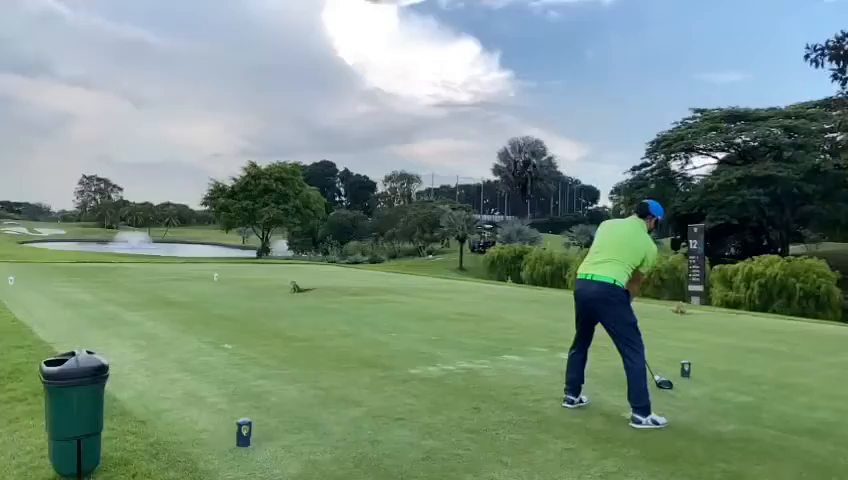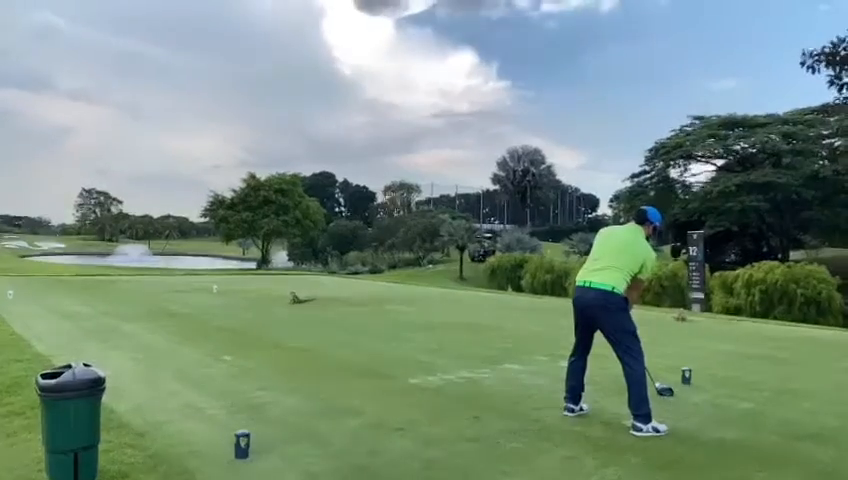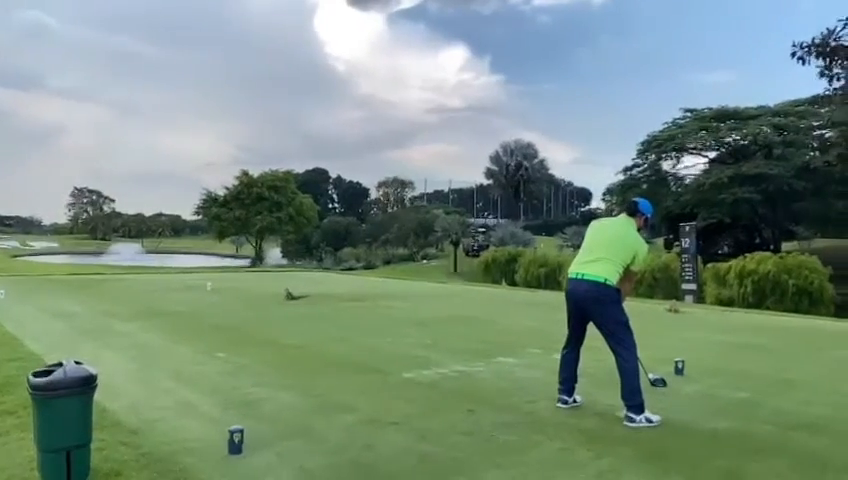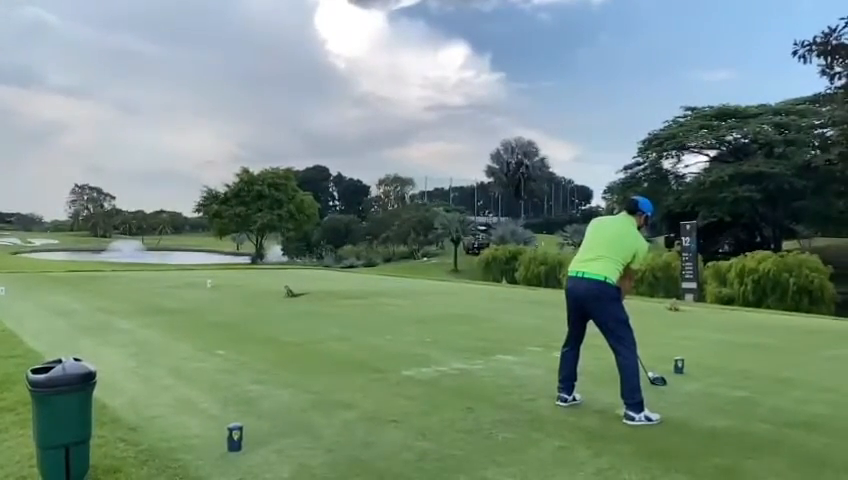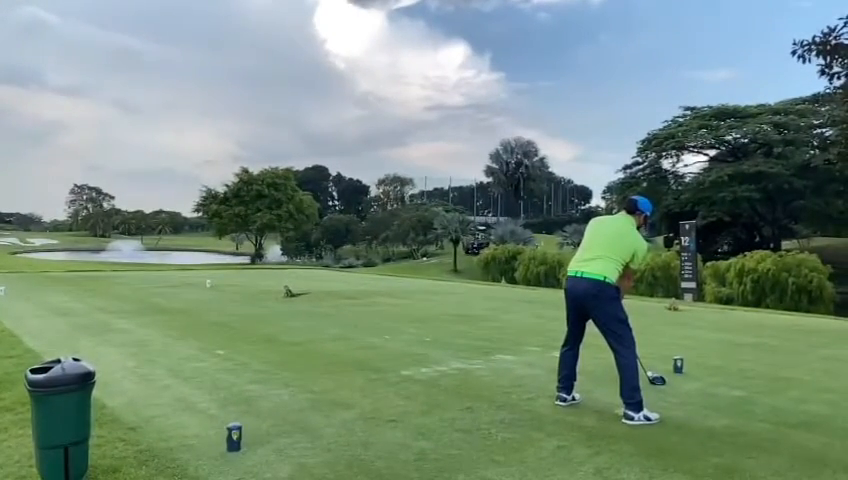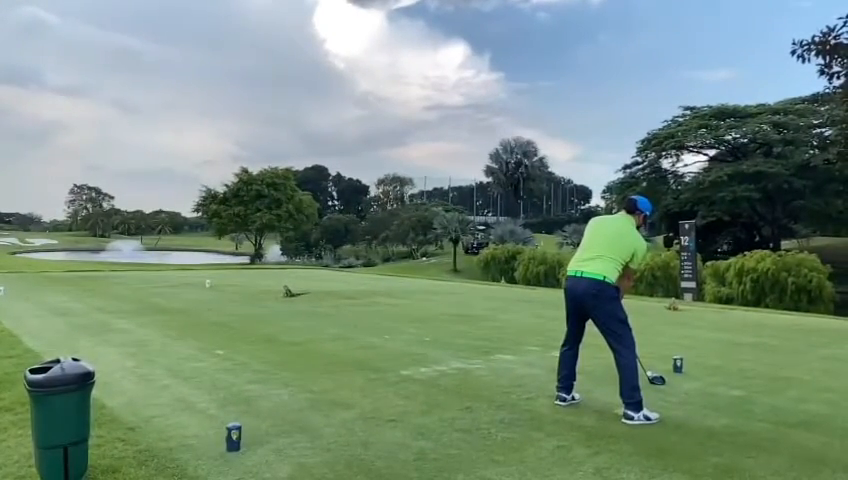
dt=0.4s
person 1, frame 1
left shoulder: (608, 224)
right shoulder: (649, 245)
right elbow: (635, 283)
right wrist: (624, 304)
left hip: (582, 283)
right hip: (609, 290)
left knee: (581, 341)
right knee: (633, 350)
left ankle: (572, 394)
right ankle: (641, 413)
person 1, frame 2
left shoulder: (606, 231)
right shoulder: (647, 251)
right elbow: (635, 289)
right wrist: (624, 310)
left hip: (581, 291)
right hip: (608, 297)
left knee: (580, 349)
right knee: (633, 357)
left ankle: (572, 403)
right ankle: (642, 421)
person 1, frame 3
left shoulder: (597, 224)
right shoulder: (639, 243)
right elbow: (627, 281)
right wrist: (616, 303)
left hip: (573, 283)
right hip: (600, 289)
left knee: (573, 341)
right knee: (626, 349)
left ankle: (566, 394)
right ankle: (635, 411)
person 1, frame 4
left shoulder: (597, 222)
right shoulder: (639, 242)
right elbow: (627, 279)
right wrist: (617, 300)
left hip: (573, 281)
right hip: (600, 287)
left knee: (573, 339)
right knee: (625, 347)
left ankle: (565, 393)
right ankle: (634, 410)
person 1, frame 5
left shoulder: (597, 221)
right shoulder: (639, 241)
right elbow: (626, 278)
right wrist: (616, 299)
left hip: (573, 281)
right hip: (599, 287)
left knee: (572, 339)
right knee: (625, 346)
left ankle: (564, 392)
right ankle: (633, 409)
person 1, frame 6
left shoulder: (597, 221)
right shoulder: (638, 241)
right elbow: (627, 278)
right wrist: (616, 298)
left hip: (572, 280)
right hip: (599, 287)
left knee: (571, 338)
right knee: (624, 346)
left ankle: (564, 392)
right ankle: (633, 409)
